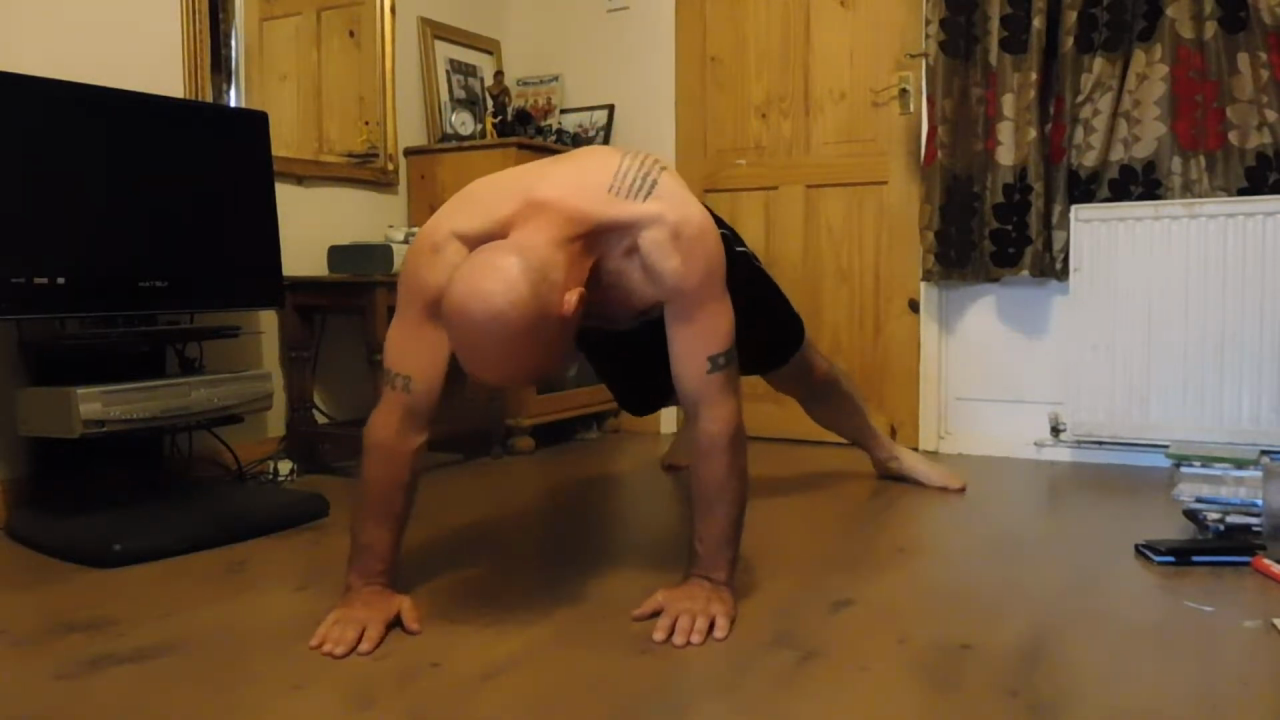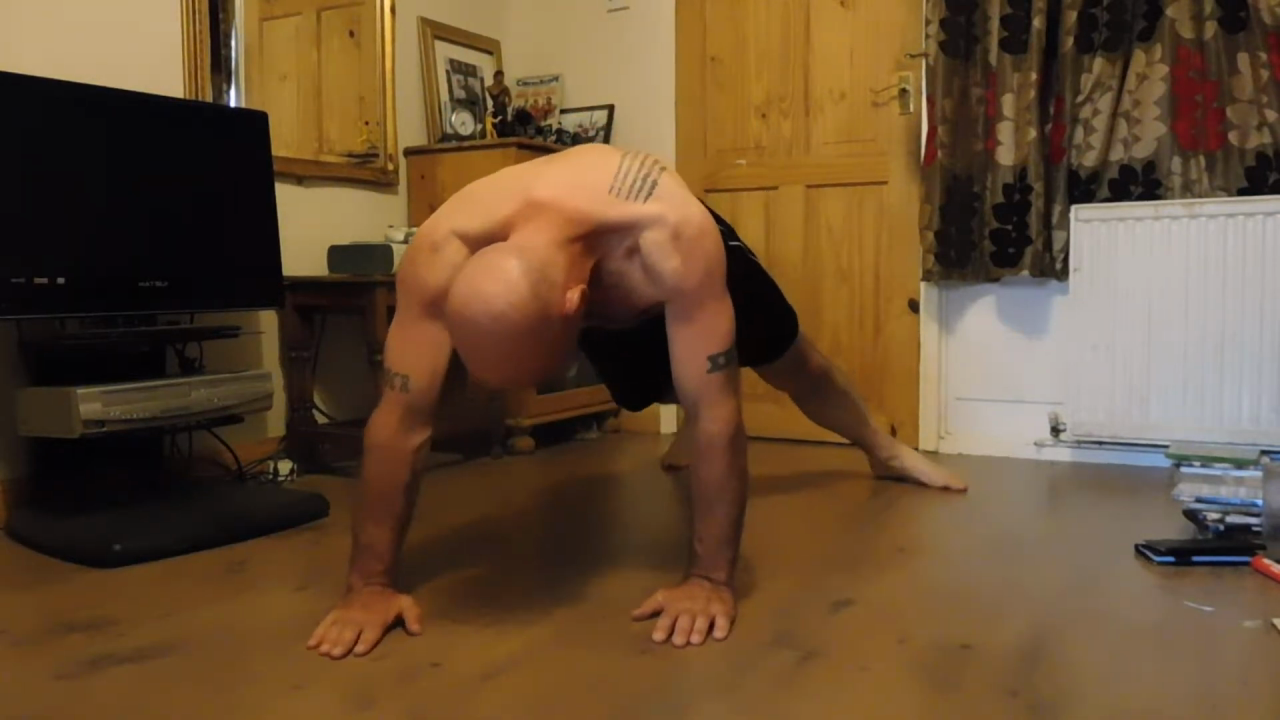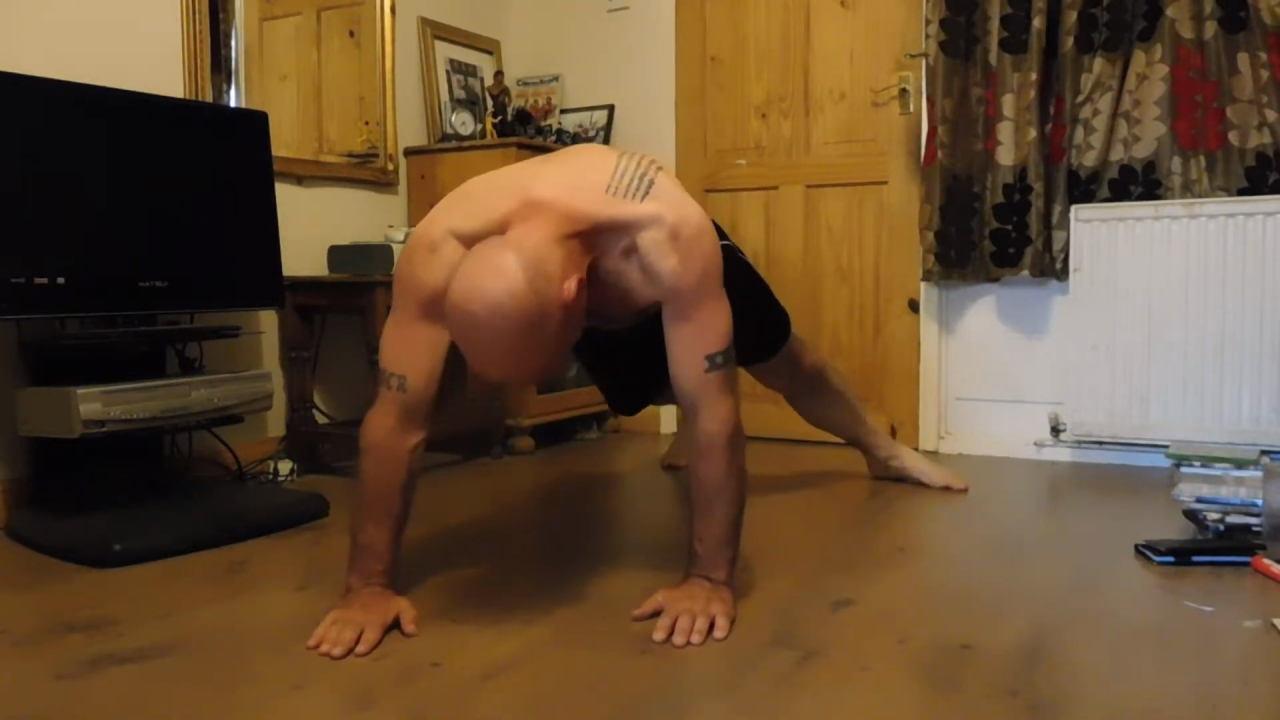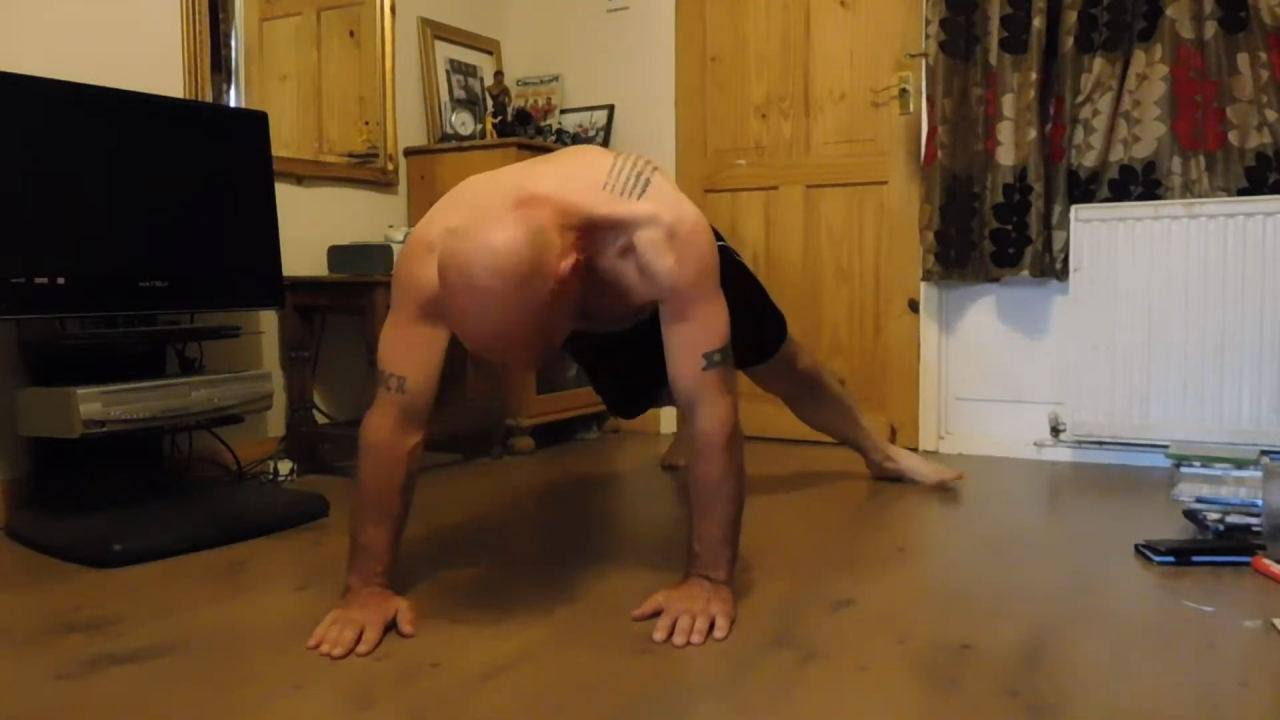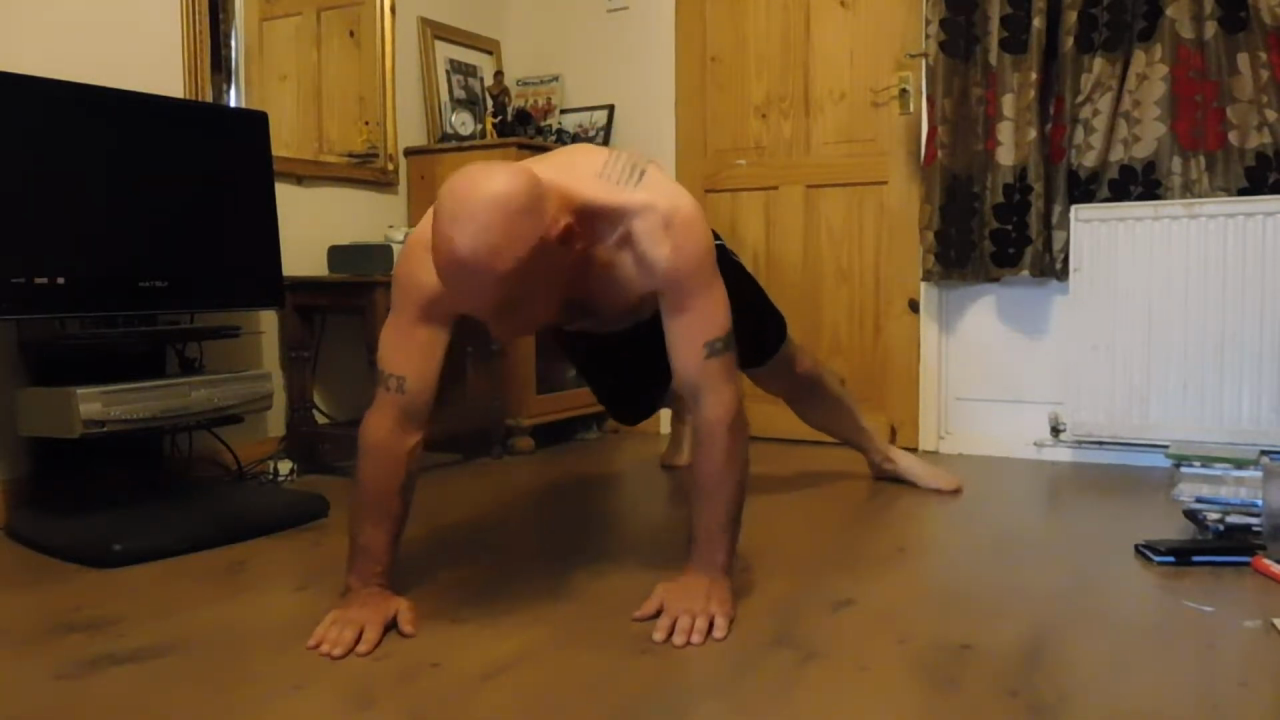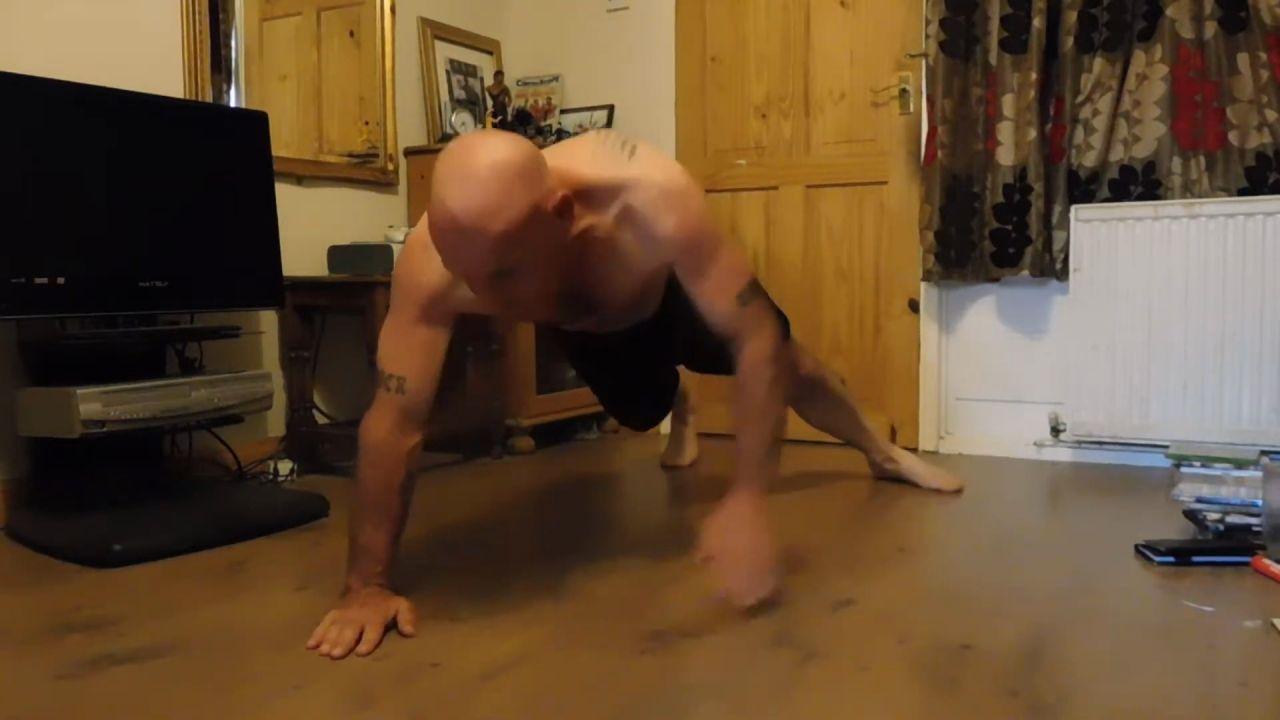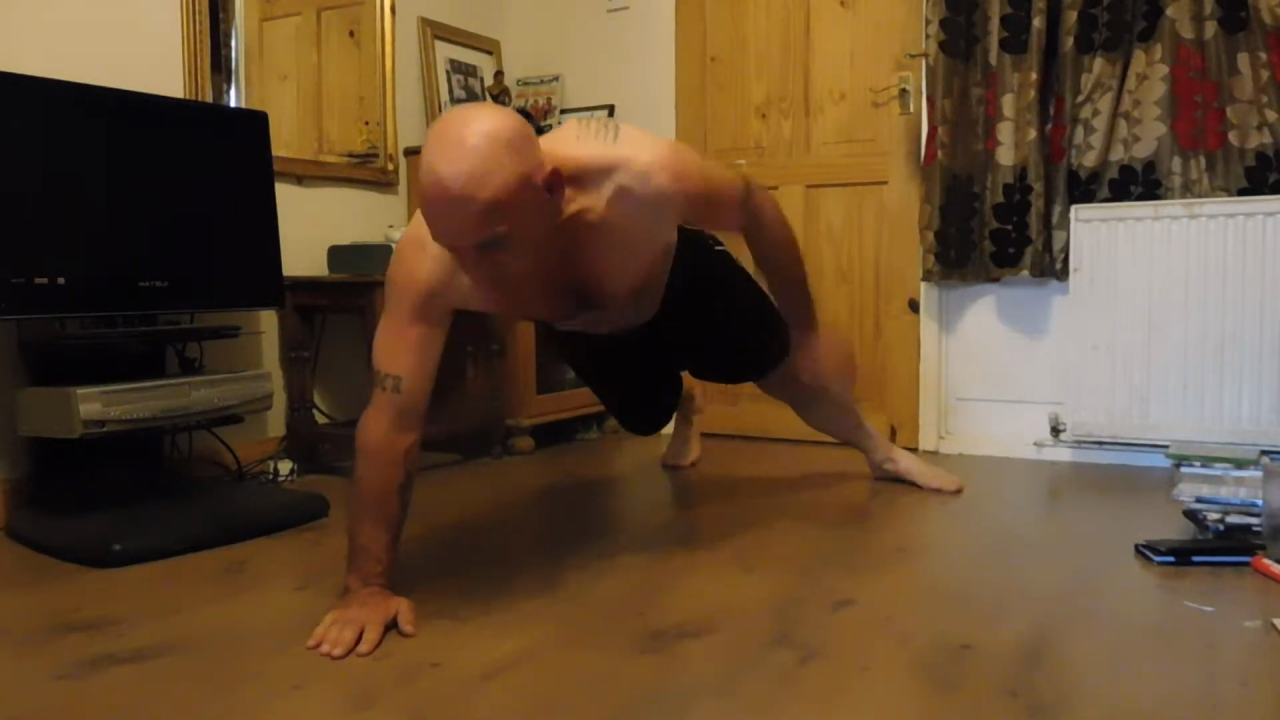
dt=0.2s
person 1, frame 1
left shoulder: (673, 236)
right shoulder: (444, 253)
left elbow: (715, 412)
right elbow: (398, 419)
left wrist: (710, 578)
right wrist: (369, 583)
left hip: (689, 264)
left knee: (796, 369)
right knee: (651, 398)
left ankle: (883, 451)
right ankle: (684, 429)
person 1, frame 2
left shoulder: (674, 237)
right shoulder: (443, 252)
left elbow: (715, 411)
right elbow: (401, 418)
left wrist: (710, 578)
right wrist: (370, 583)
left hip: (678, 261)
right hip: (608, 305)
left knee: (792, 364)
right knee: (650, 393)
left ankle: (882, 449)
right ankle: (685, 433)
person 1, frame 3
left shoulder: (670, 237)
right shoulder: (438, 253)
left elbow: (713, 411)
right elbow: (395, 419)
left wrist: (710, 577)
right wrist: (368, 584)
left hip: (670, 265)
right hip: (599, 306)
left knee: (786, 365)
right knee: (645, 393)
left ankle: (880, 450)
right ankle: (682, 422)
person 1, frame 4
left shoulder: (666, 236)
right shoulder: (435, 253)
left elbow: (711, 410)
right elbow: (394, 420)
left wrist: (709, 578)
right wrist: (368, 584)
left hip: (664, 275)
left knee: (782, 368)
right knee: (644, 399)
left ankle: (878, 451)
right ankle: (682, 433)
person 1, frame 5
left shoulder: (660, 226)
right shoulder: (437, 251)
left elbow: (716, 399)
right elbow: (393, 421)
left wrist: (708, 570)
right wrist: (367, 585)
left hip: (669, 280)
right hip: (585, 324)
left knee: (782, 369)
right knee: (639, 405)
left ankle: (878, 453)
right ankle: (677, 418)
person 1, frame 6
left shoulder: (653, 199)
right shoulder: (435, 254)
left elbow: (758, 339)
right elbow: (393, 421)
left wrist: (748, 498)
right wrist: (367, 586)
left hip: (674, 282)
right hip: (584, 327)
left knee: (791, 367)
right knee: (640, 413)
left ankle: (880, 452)
right ankle: (680, 416)
person 1, frame 7
left shoulder: (641, 174)
right shoulder: (427, 255)
left elbow: (758, 211)
right elbow: (389, 422)
left wrist: (809, 331)
right wrist: (367, 585)
left hip: (679, 281)
right hip: (583, 329)
left knee: (790, 372)
right knee: (647, 417)
left ankle: (880, 453)
right ankle: (683, 413)
